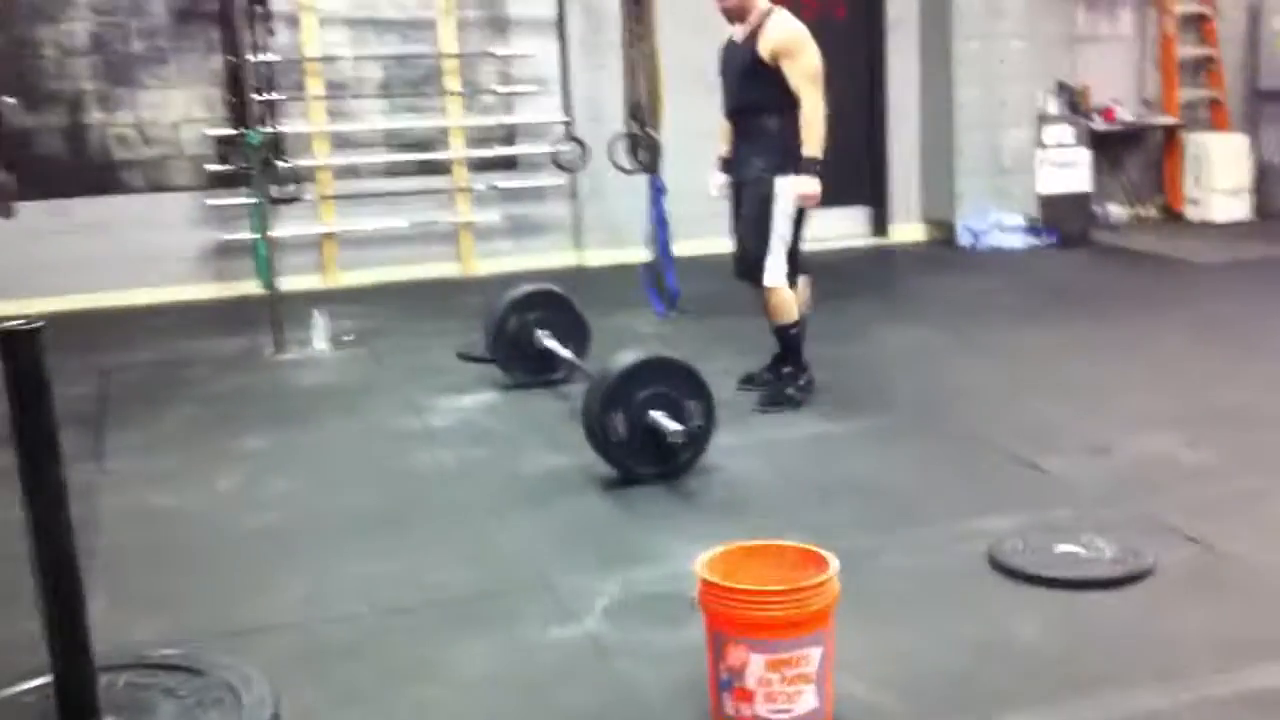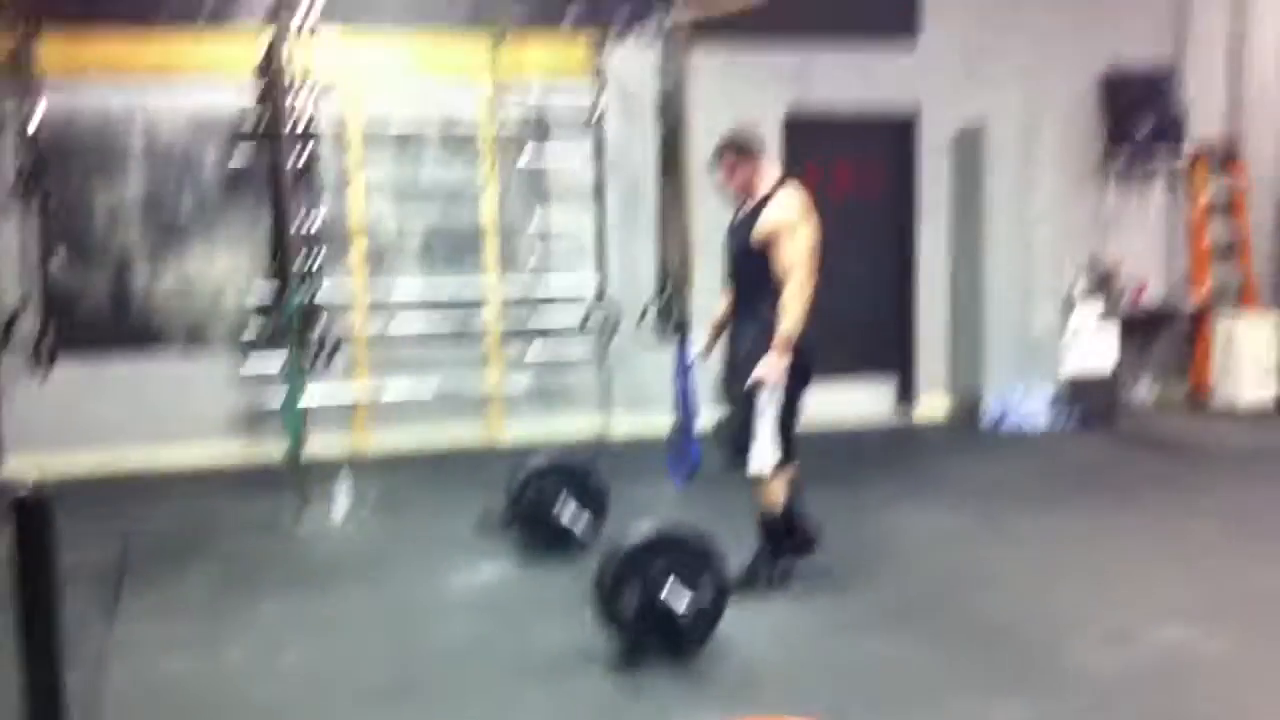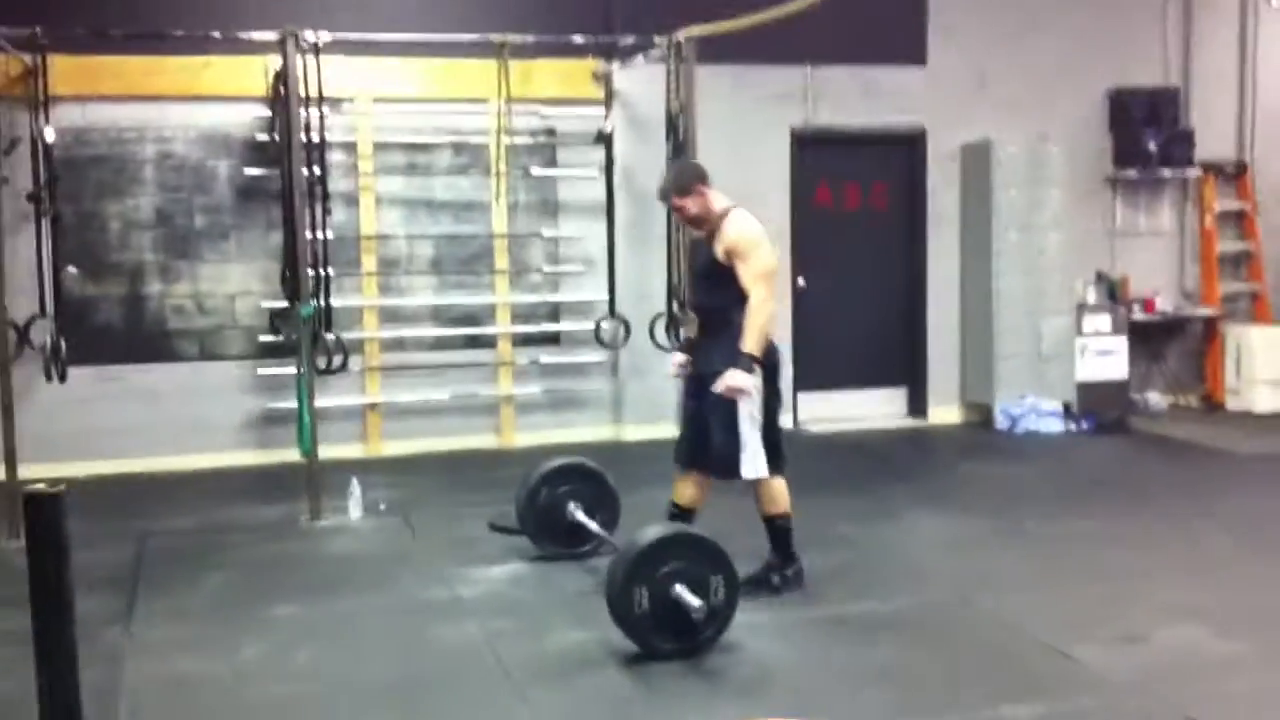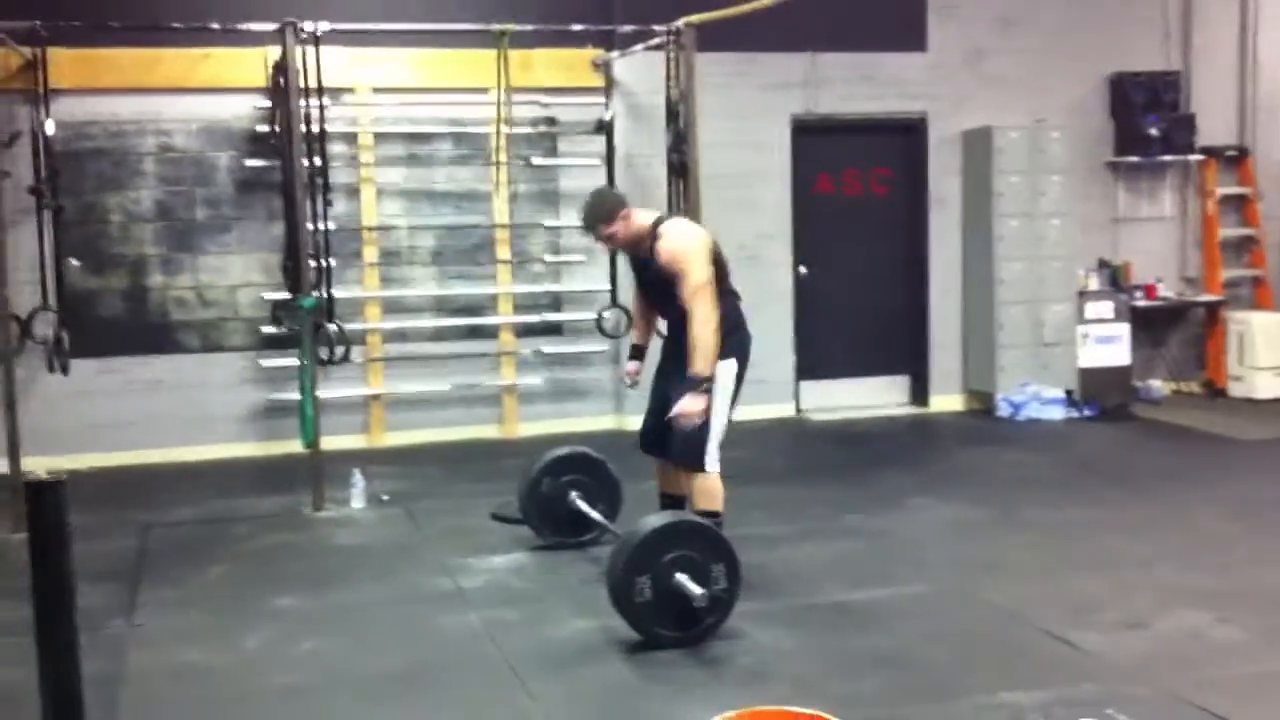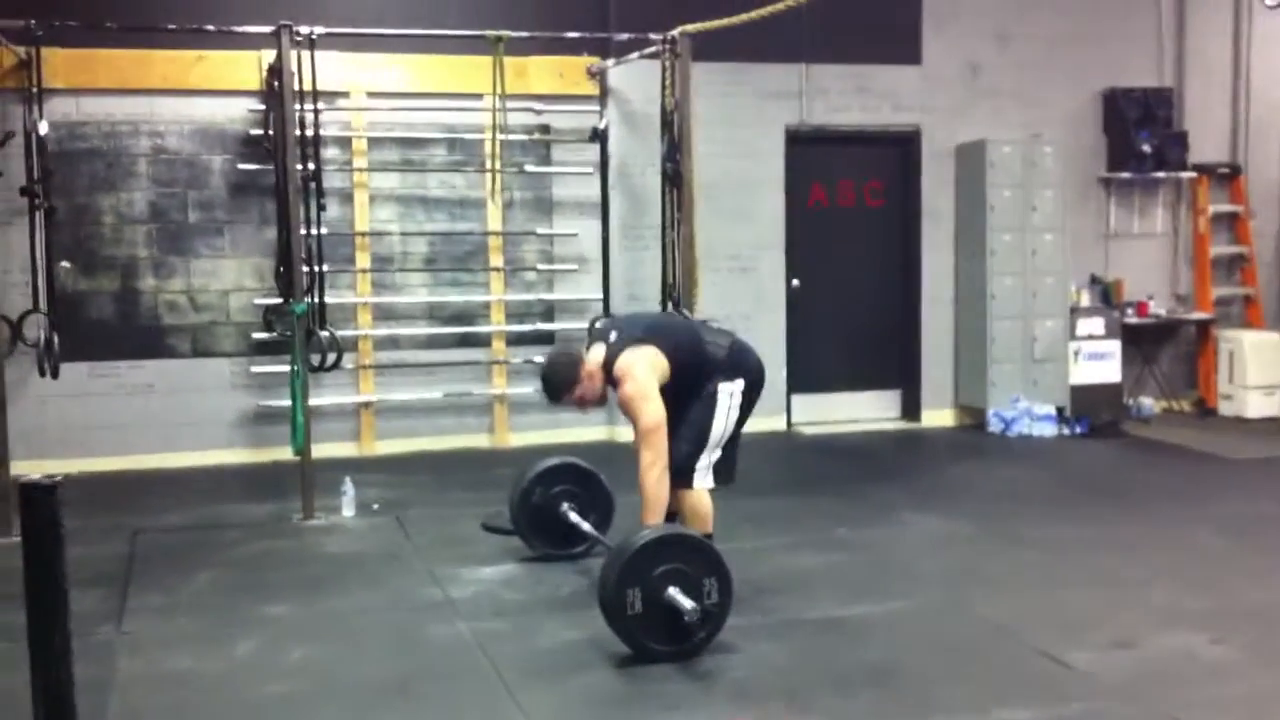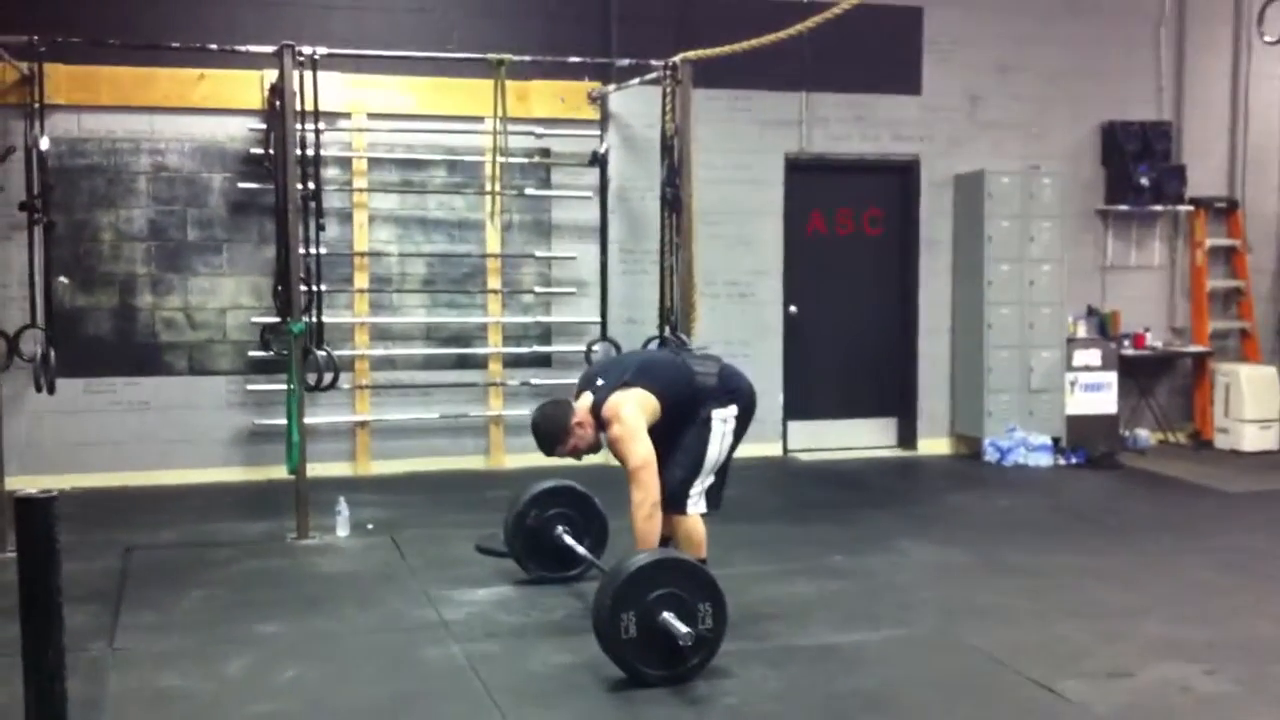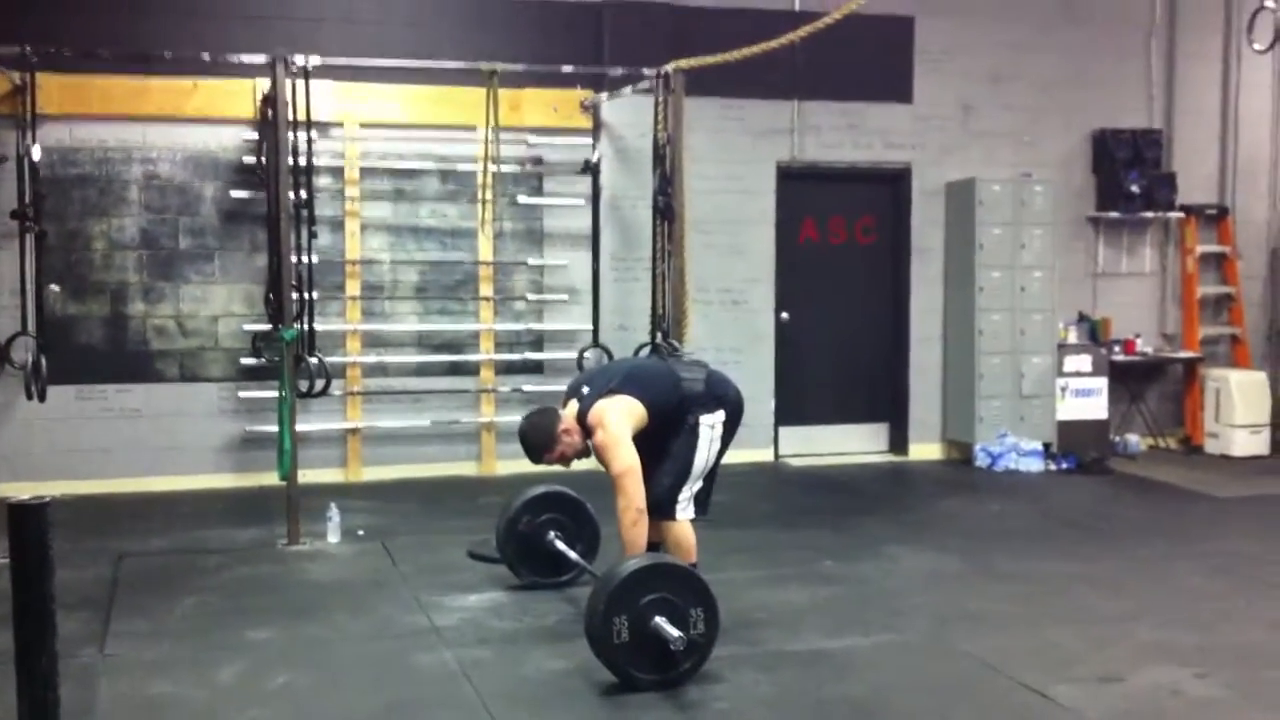
dt=0.4s
person 1, frame 1
right shoulder: (735, 39)
left elbow: (811, 101)
left wrist: (810, 166)
right wrist: (724, 163)
left hip: (779, 168)
right hip: (749, 164)
left knee: (770, 270)
right knee: (776, 268)
left ankle: (796, 371)
right ankle: (787, 359)
person 1, frame 2
left shoulder: (784, 210)
right shoulder: (748, 209)
left elbow: (798, 284)
left wrist: (780, 351)
right wrist: (717, 325)
left hip: (769, 350)
right hip: (746, 341)
left knee: (759, 452)
right knee: (770, 446)
left ankle: (775, 555)
right ankle: (794, 531)
person 1, frame 3
left shoulder: (740, 230)
right shoulder: (702, 234)
left elbow: (761, 298)
left wrist: (745, 363)
right wrist: (688, 346)
left hip: (738, 363)
right hip: (707, 359)
left knee: (757, 464)
right knee: (691, 457)
left ankle: (785, 563)
person 1, frame 4
left shoulder: (677, 241)
right shoulder: (636, 244)
left elbow: (704, 317)
left wrist: (698, 388)
right wrist: (636, 353)
left hip: (716, 349)
right hip: (680, 344)
left knee: (694, 451)
right knee: (663, 446)
person 1, frame 5
left shoulder: (633, 379)
right shoulder: (599, 341)
left elbow: (654, 463)
left hip: (732, 372)
left knee: (686, 467)
right knee: (669, 460)
person 1, frame 6
left shoulder: (621, 419)
right shoulder: (586, 391)
left elbow: (646, 501)
left hip: (725, 398)
right hip: (690, 397)
left knee: (678, 495)
right knee: (657, 485)
person 1, frame 7
left shoulder: (606, 427)
right shoulder: (573, 400)
left elbow: (633, 508)
left hip: (712, 404)
right hip: (679, 402)
left knee: (667, 501)
right knee: (642, 488)
